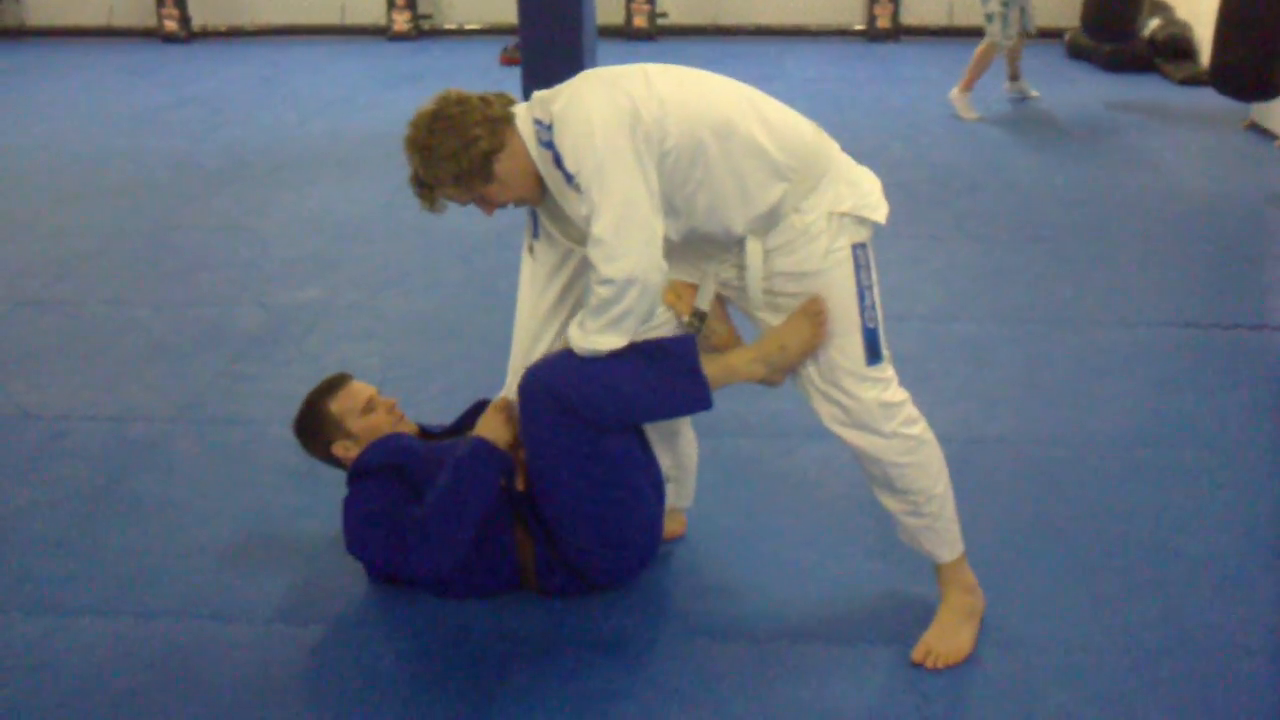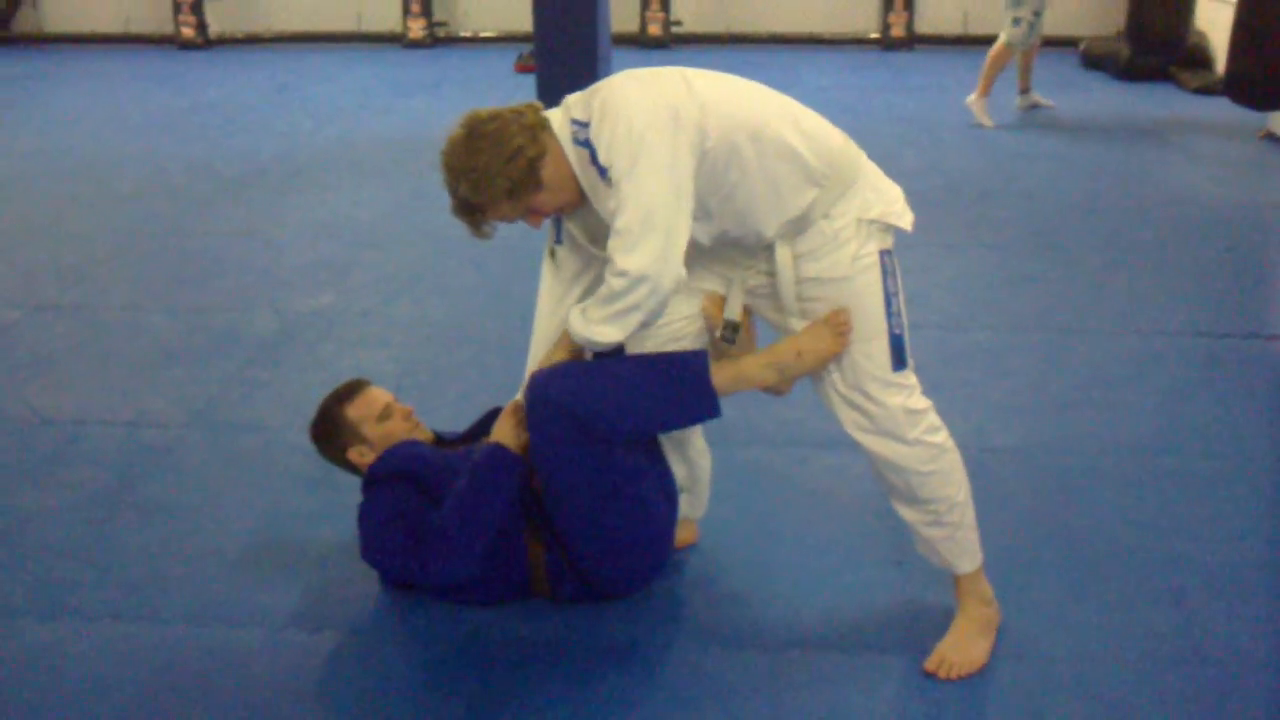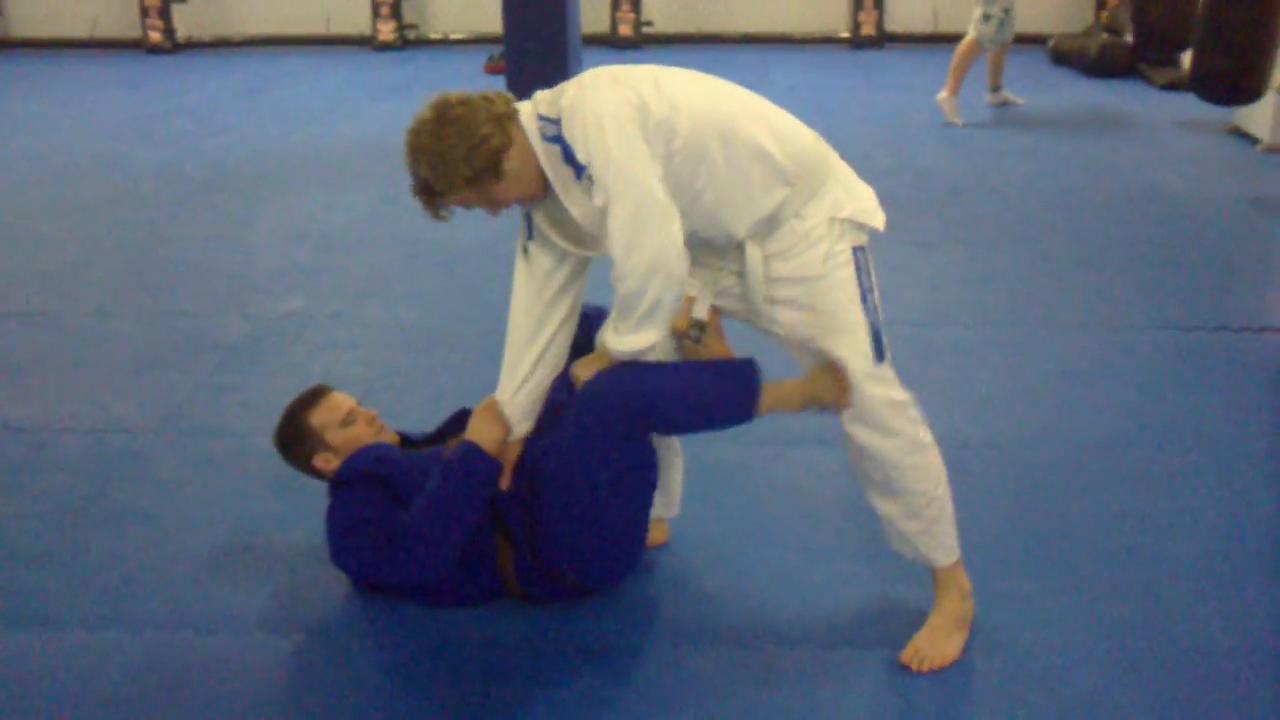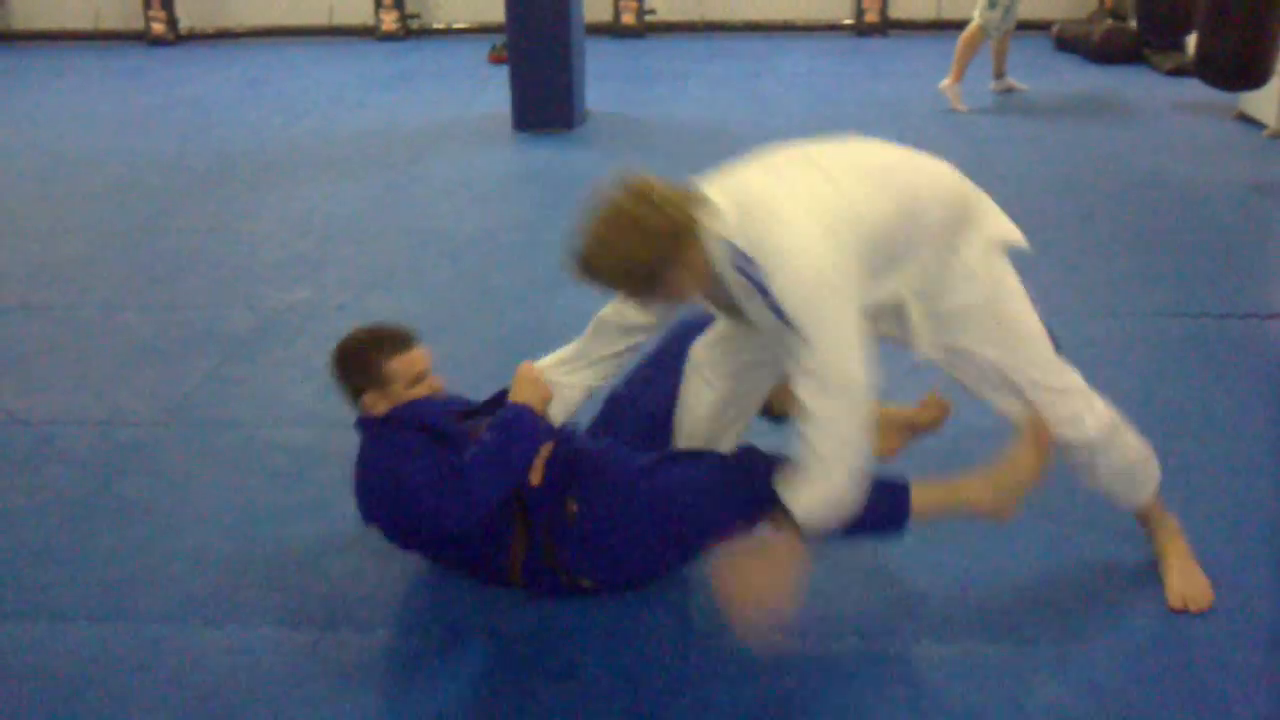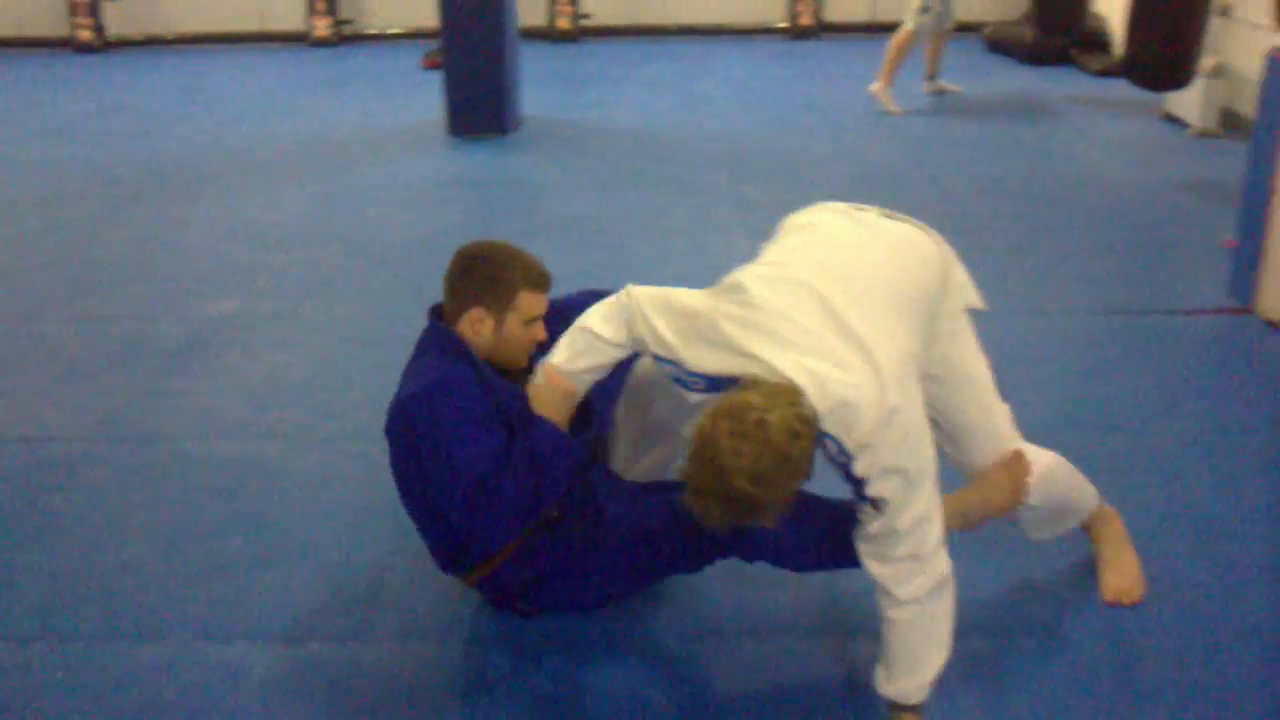
dt=0.4s
person 1, frame 1
left shoulder: (589, 125)
right shoulder: (546, 151)
left elbow: (629, 276)
right elbow: (549, 283)
left wrist: (576, 357)
left hip: (804, 212)
left knee: (864, 404)
left ankle: (959, 586)
person 1, frame 2
left shoulder: (629, 123)
right shoulder: (574, 162)
left elbow: (645, 274)
right elbow: (567, 288)
left wrist: (569, 345)
left hip: (828, 220)
left knee: (885, 410)
left ankle: (976, 598)
person 1, frame 3
left shoulder: (595, 120)
right shoulder: (543, 168)
left elbow: (653, 262)
right elbow: (541, 302)
left wrist: (611, 357)
right wrist: (506, 429)
left hip: (800, 218)
right hip: (709, 237)
left knee: (868, 399)
right knee: (633, 366)
left ankle: (952, 590)
person 1, frame 4
left shoulder: (795, 260)
right shoulder: (675, 239)
left elbow: (837, 415)
right elbow: (615, 334)
left wrist: (789, 540)
right wrist: (539, 408)
left hip: (944, 247)
left knee: (1054, 404)
right knee: (716, 368)
left ankle: (1163, 531)
person 1, frame 5
left shoulder: (875, 425)
right shoulder: (701, 336)
left elbow: (912, 574)
right elbow: (624, 310)
right wrist: (546, 386)
left hip: (915, 266)
left knee: (996, 458)
right knee: (659, 386)
left ankle: (1104, 523)
person 2, frame 1
left shoulder: (428, 445)
right shoulder: (371, 510)
right elbow: (431, 552)
left wrist: (526, 438)
right wrist: (485, 450)
left hip: (622, 497)
right hip: (601, 540)
right knee: (550, 384)
right ankle: (750, 362)
person 2, frame 2
left shoulder: (439, 452)
right shoulder: (386, 517)
right elbow: (451, 558)
left wrist: (534, 438)
right wrist: (502, 453)
left hip: (633, 498)
right hip: (616, 545)
right knee: (552, 392)
left ankle: (727, 350)
right ankle: (762, 367)
person 2, frame 3
left shoulder: (405, 454)
right shoulder: (354, 524)
right elbow: (424, 557)
left wrist: (505, 443)
right wrist: (478, 454)
left hip: (549, 483)
right hip: (576, 547)
left knee: (578, 329)
right knee: (614, 395)
left ankle: (695, 346)
right ankle: (799, 391)
person 2, frame 4
left shoulder: (432, 418)
right shoulder: (390, 476)
right elbow: (466, 499)
right wrist: (523, 413)
left hip: (596, 472)
right hip: (589, 530)
left knee: (705, 338)
right knee: (752, 481)
right ankle: (971, 493)
person 2, frame 5
left shoulder: (474, 343)
right shoulder: (439, 401)
left elbow: (595, 313)
right elbow: (499, 518)
right wrist: (545, 423)
right hip: (541, 562)
